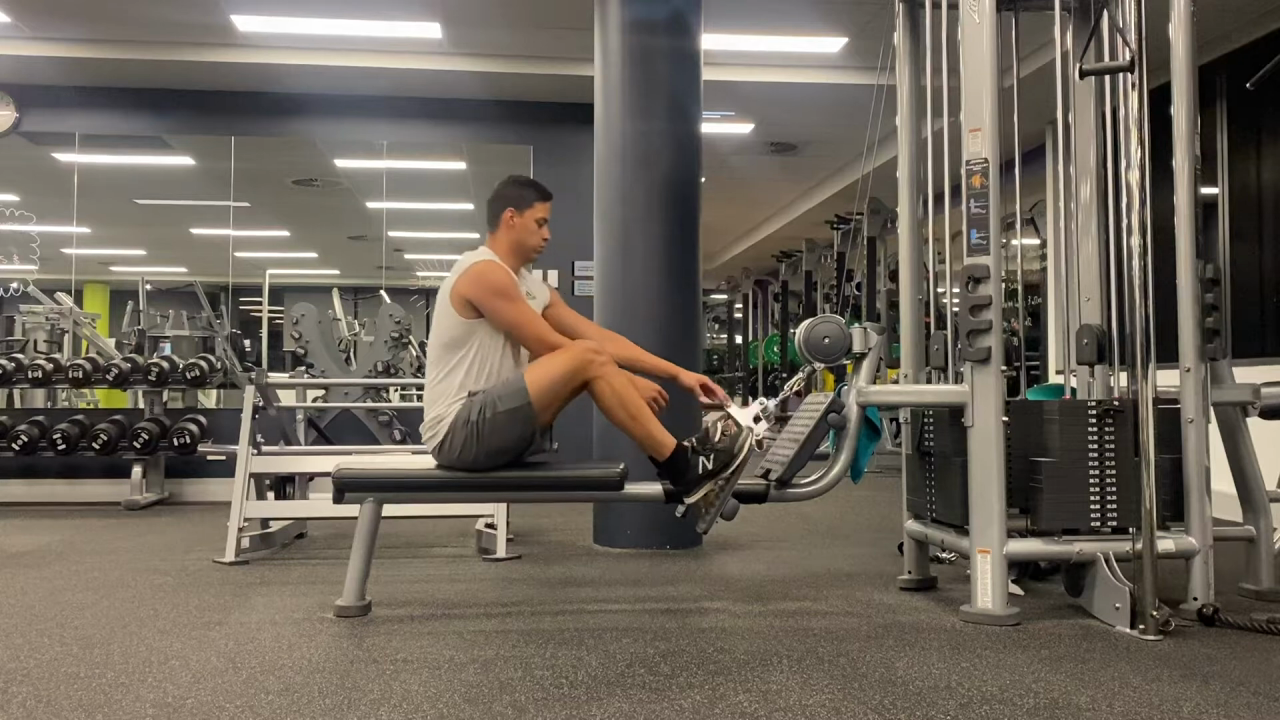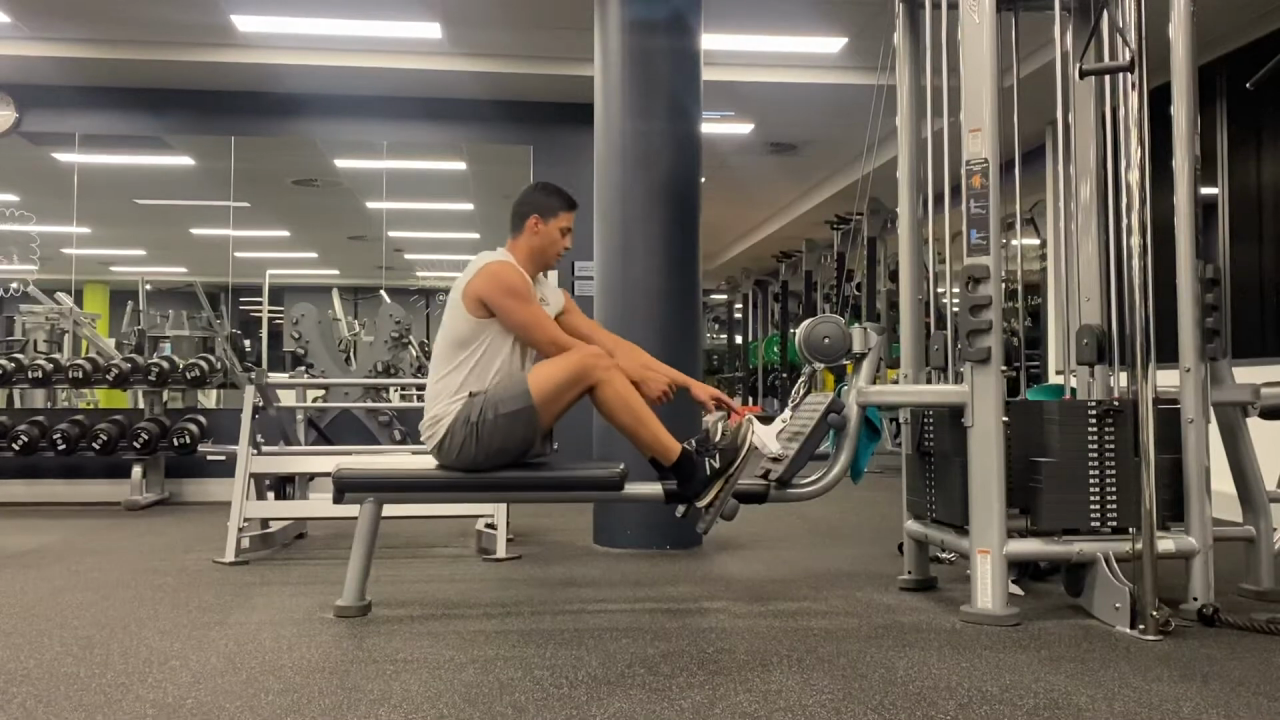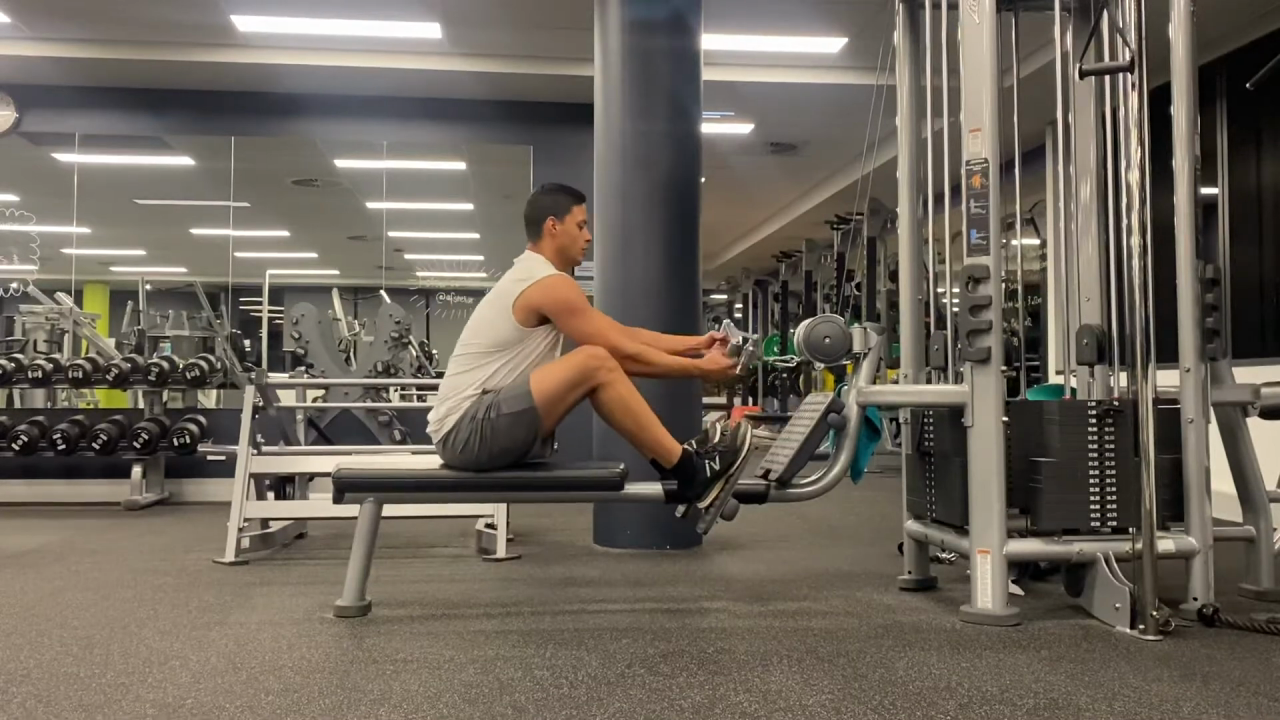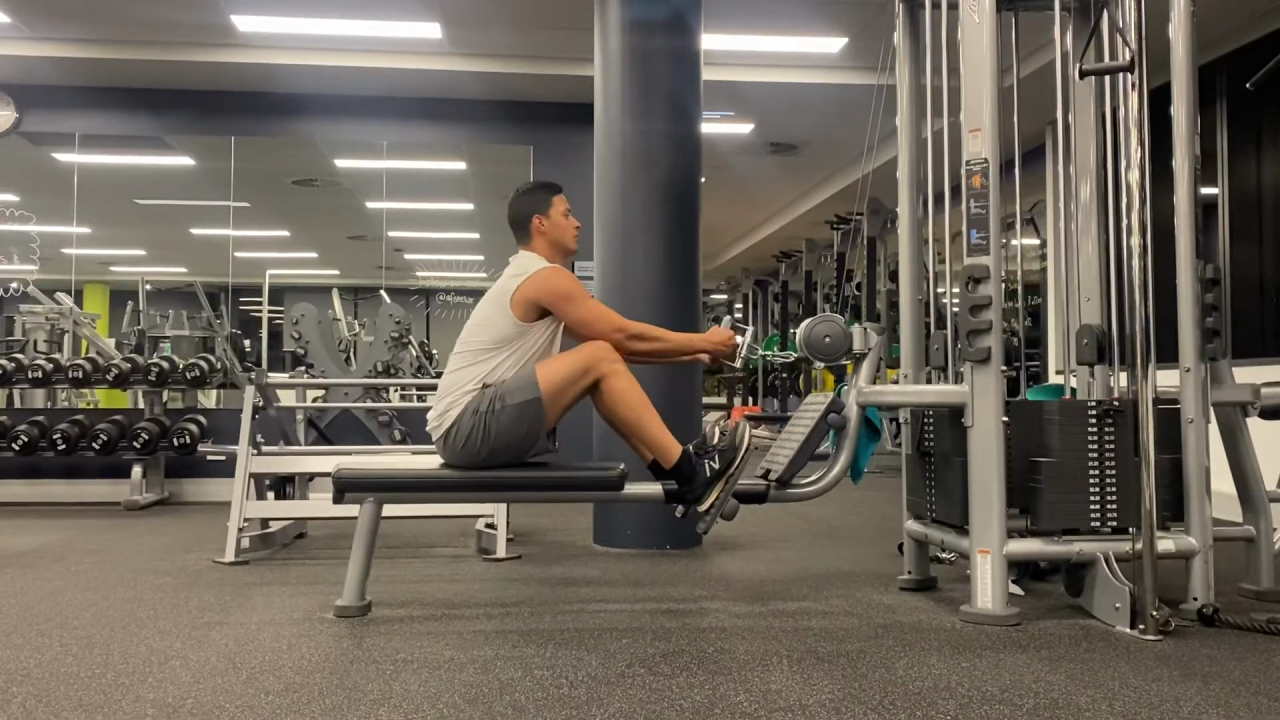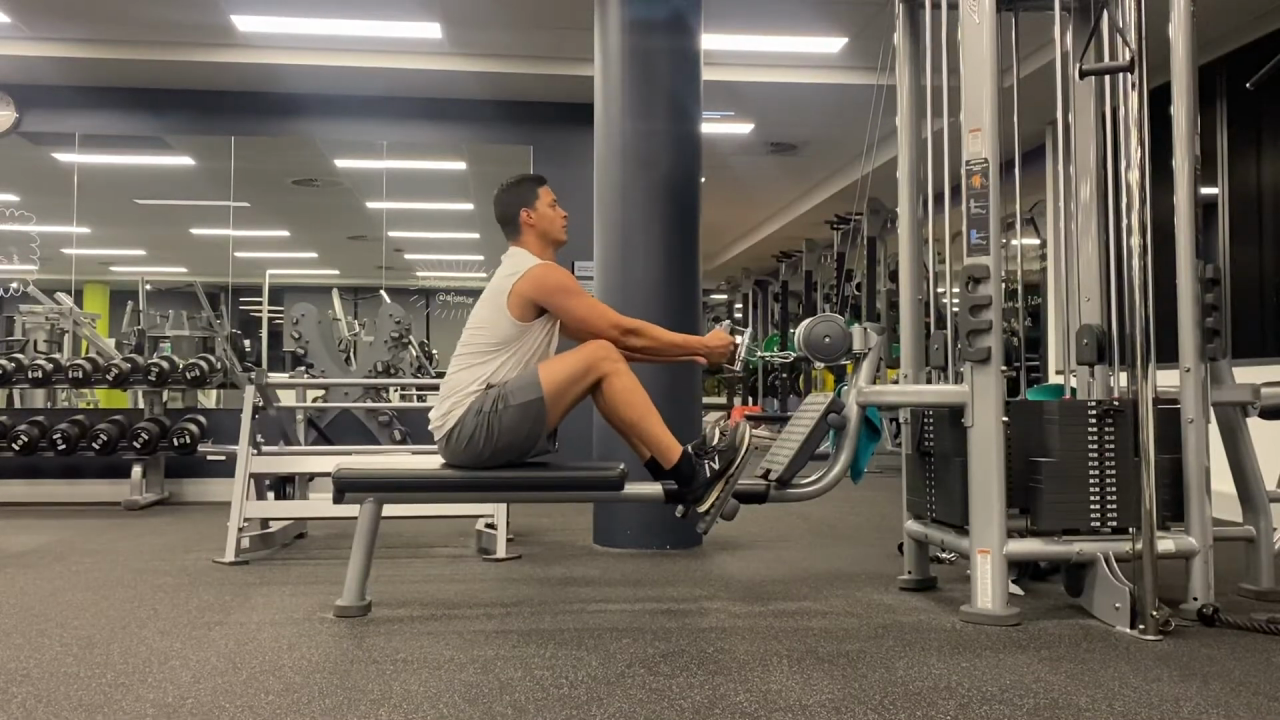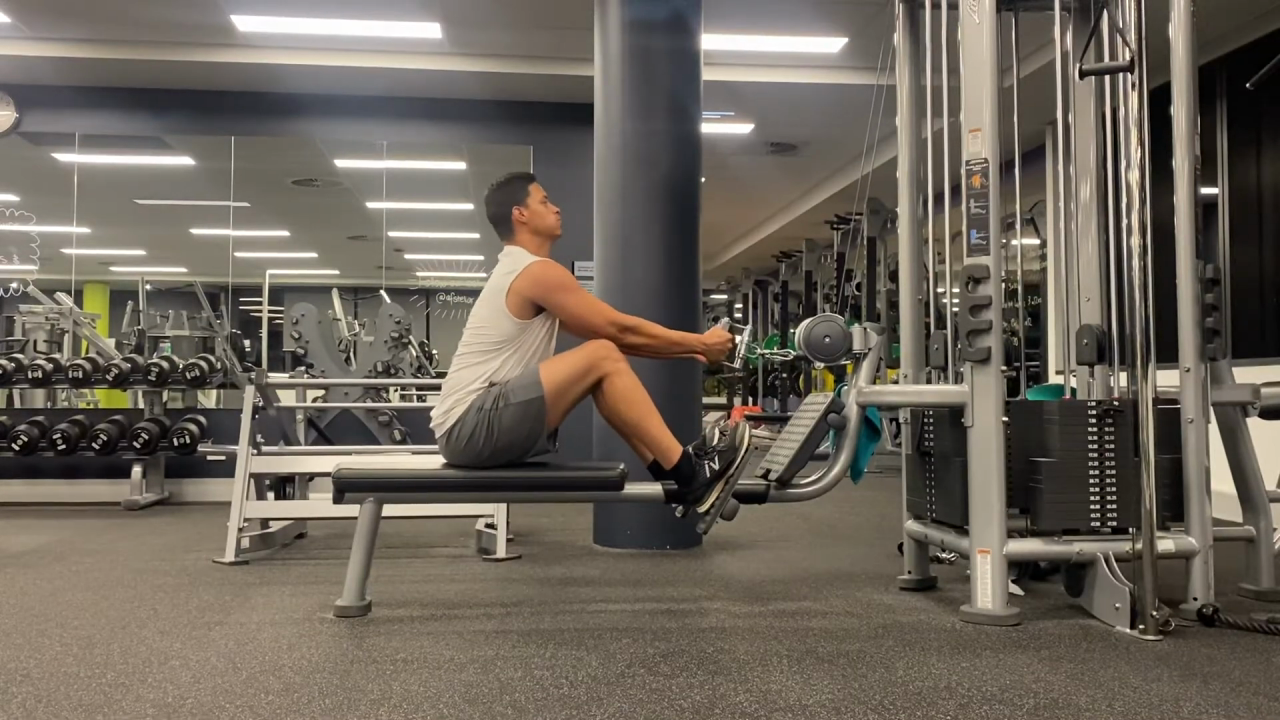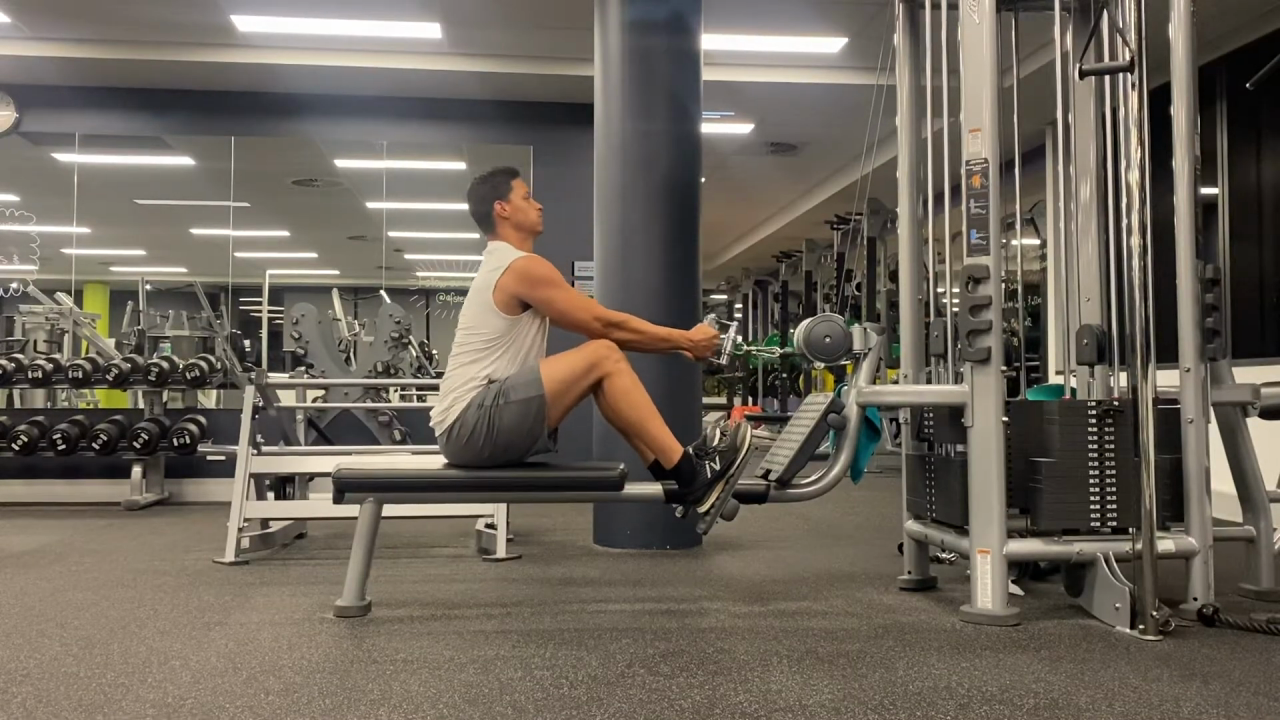
dt=0.7s
person 1, frame 1
left shoulder: (529, 286)
right shoulder: (482, 273)
left elbow: (602, 338)
right elbow: (551, 348)
left wrist: (677, 373)
right wrist: (628, 383)
left hip: (487, 422)
right hip: (459, 432)
left knee: (591, 357)
right knee: (589, 358)
left ankle: (672, 455)
right ankle: (682, 466)
person 1, frame 2
left shoulder: (546, 293)
right shoulder: (498, 273)
left elbow: (616, 347)
right elbow: (560, 349)
left wrist: (691, 384)
right wrist: (636, 378)
left hip: (486, 423)
right hip: (459, 432)
left knee: (595, 362)
right knee: (592, 362)
left ankle: (676, 459)
right ankle: (689, 470)
person 1, frame 3
left shoulder: (536, 277)
right shoulder: (550, 286)
left elbow: (620, 335)
right elbow: (623, 353)
left wrist: (694, 344)
right wrist: (699, 368)
left hip: (484, 424)
right hip: (466, 431)
left knee: (600, 363)
right knee: (596, 363)
left ankle: (676, 461)
right ankle: (690, 472)
person 1, frame 4
left shoulder: (530, 276)
right shoulder: (546, 278)
left elbow: (620, 341)
right elbow: (626, 336)
left wrist: (691, 352)
right wrist: (703, 342)
left hip: (483, 424)
right hip: (466, 428)
left knee: (604, 357)
right knee: (600, 358)
left ankle: (674, 467)
right ankle: (690, 475)
person 1, frame 5
left shoulder: (524, 273)
right shoulder: (540, 275)
left elbow: (612, 337)
right elbow: (623, 332)
left wrist: (686, 354)
right wrist: (702, 345)
left hip: (481, 423)
right hip: (469, 428)
left knee: (603, 353)
right knee: (602, 359)
left ankle: (673, 467)
right ankle: (690, 475)
person 1, frame 6
left shoulder: (519, 271)
right shoulder: (536, 272)
left elbow: (612, 332)
right elbow: (620, 329)
left wrist: (688, 349)
right wrist: (699, 344)
left hip: (481, 424)
right hip: (470, 427)
left knee: (604, 353)
right knee: (603, 357)
left ankle: (675, 469)
right ankle: (689, 475)
person 1, frame 7
left shoulder: (505, 266)
right shoulder: (522, 268)
left elbow: (599, 326)
right elbow: (605, 323)
left wrist: (675, 341)
right wrist: (684, 340)
left hip: (478, 422)
right hip: (471, 425)
left knee: (601, 357)
right knee: (604, 357)
left ankle: (675, 469)
right ankle: (689, 476)
